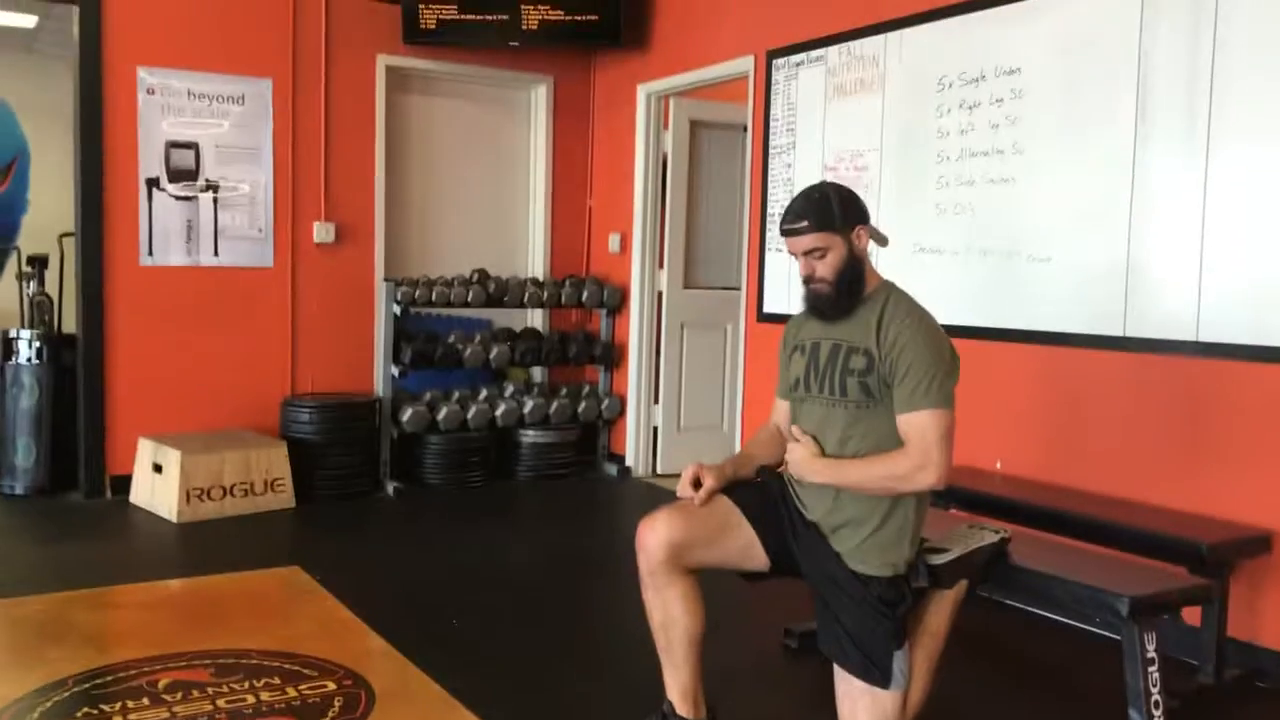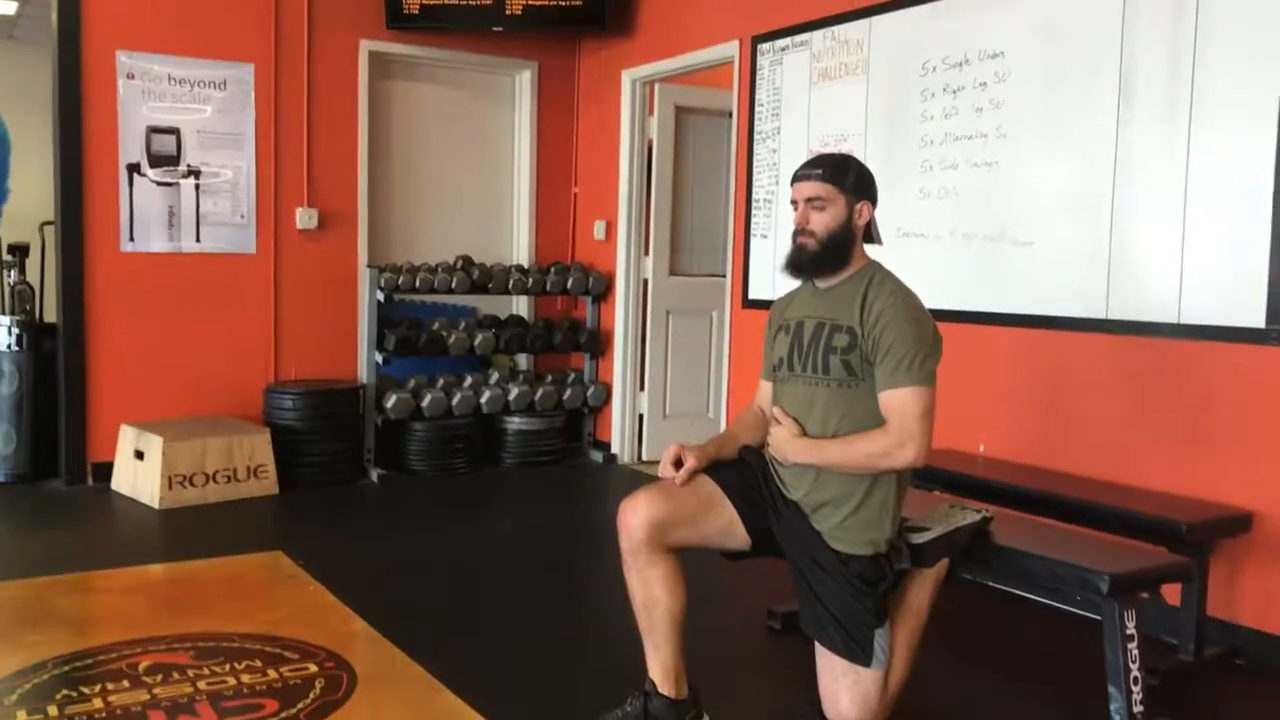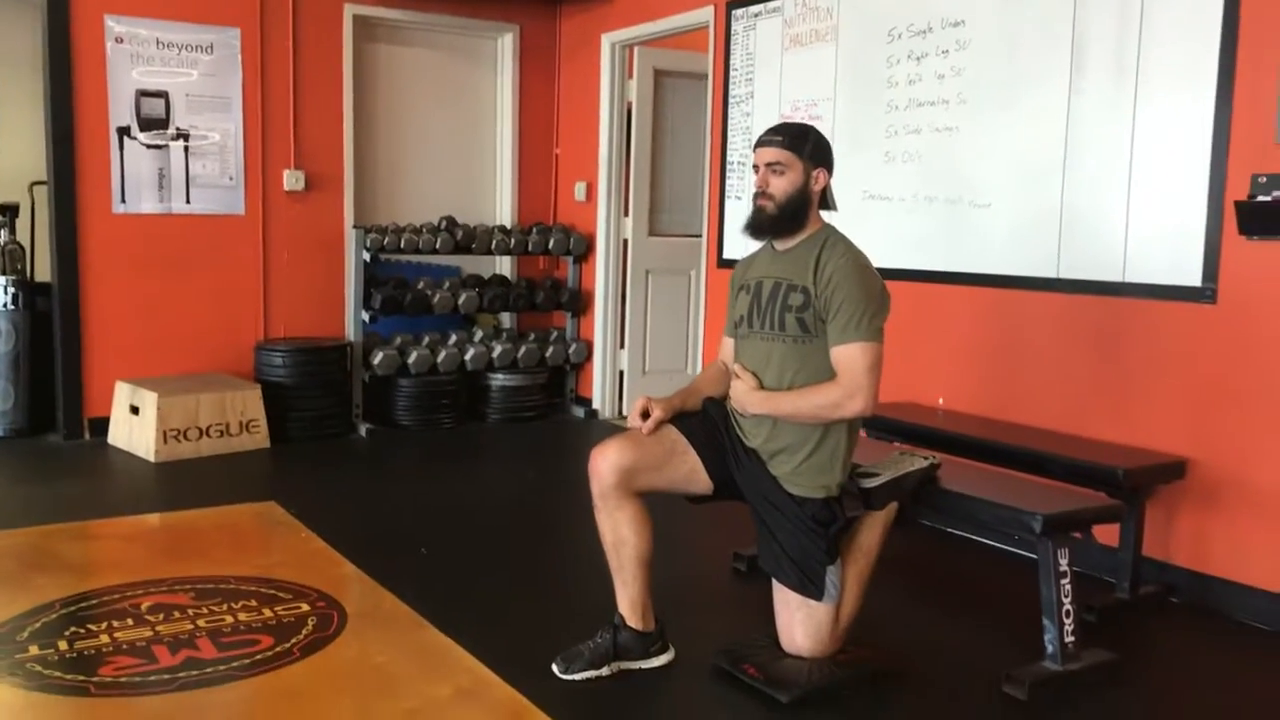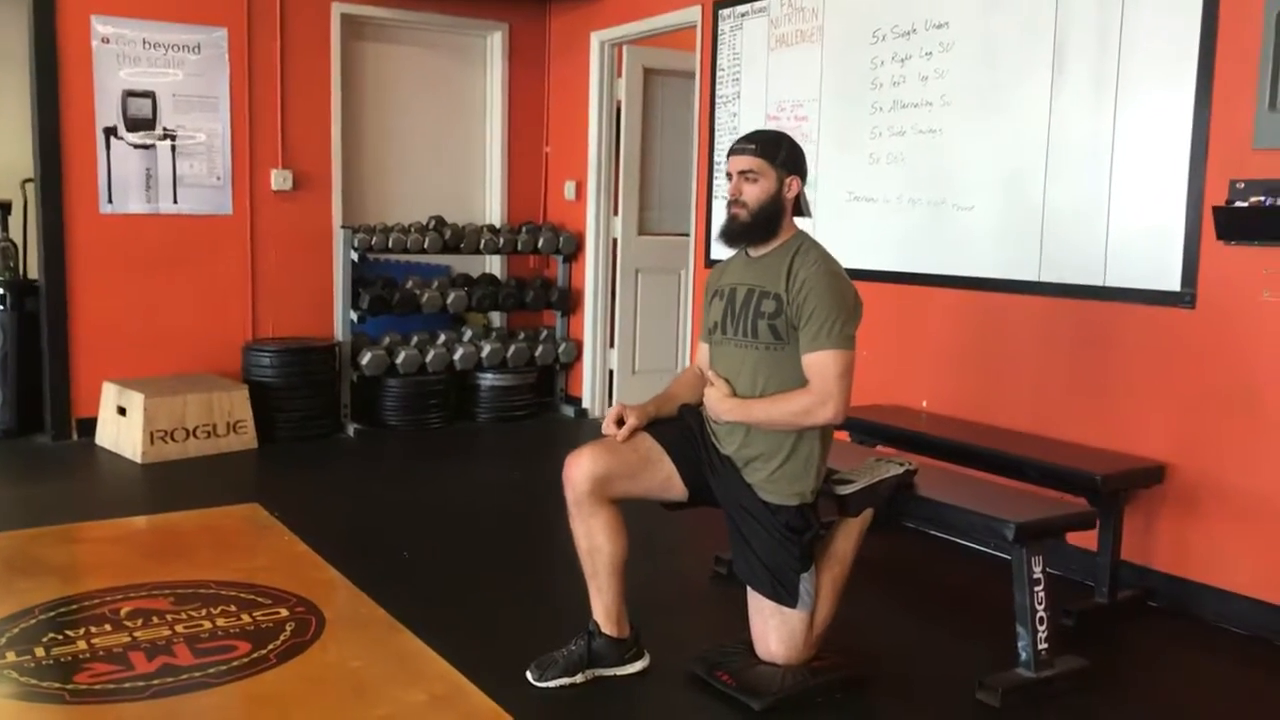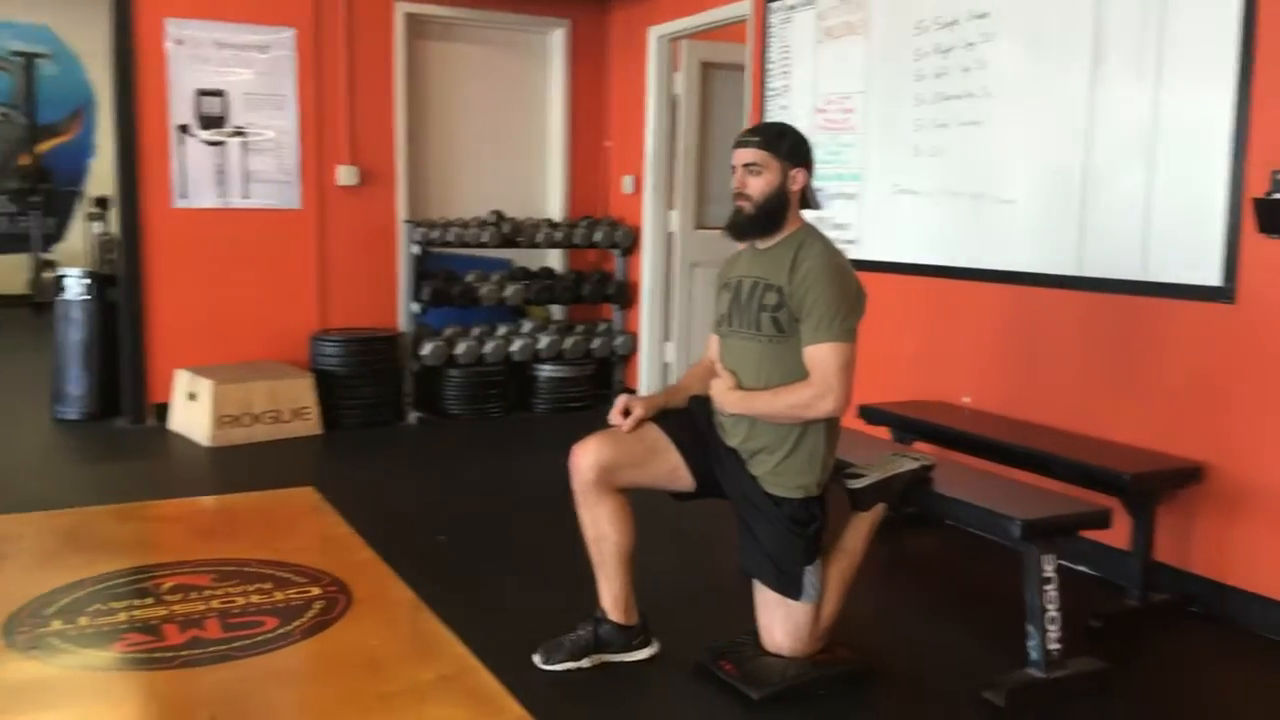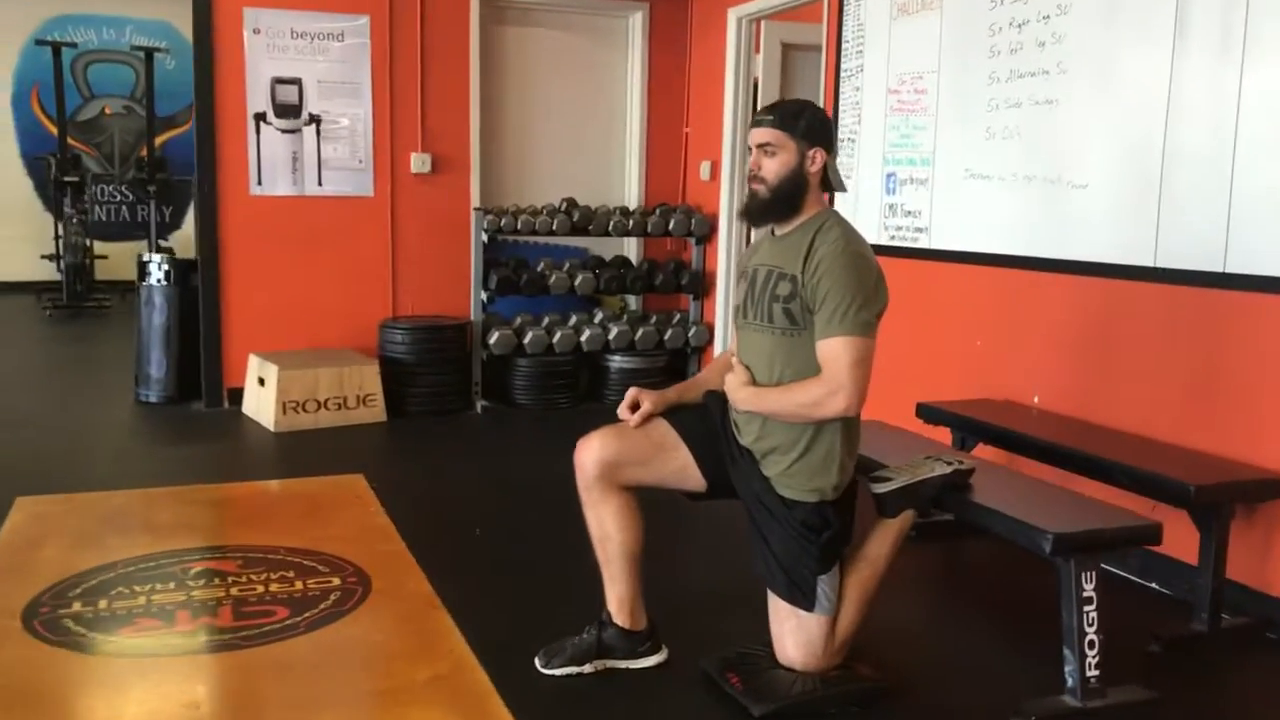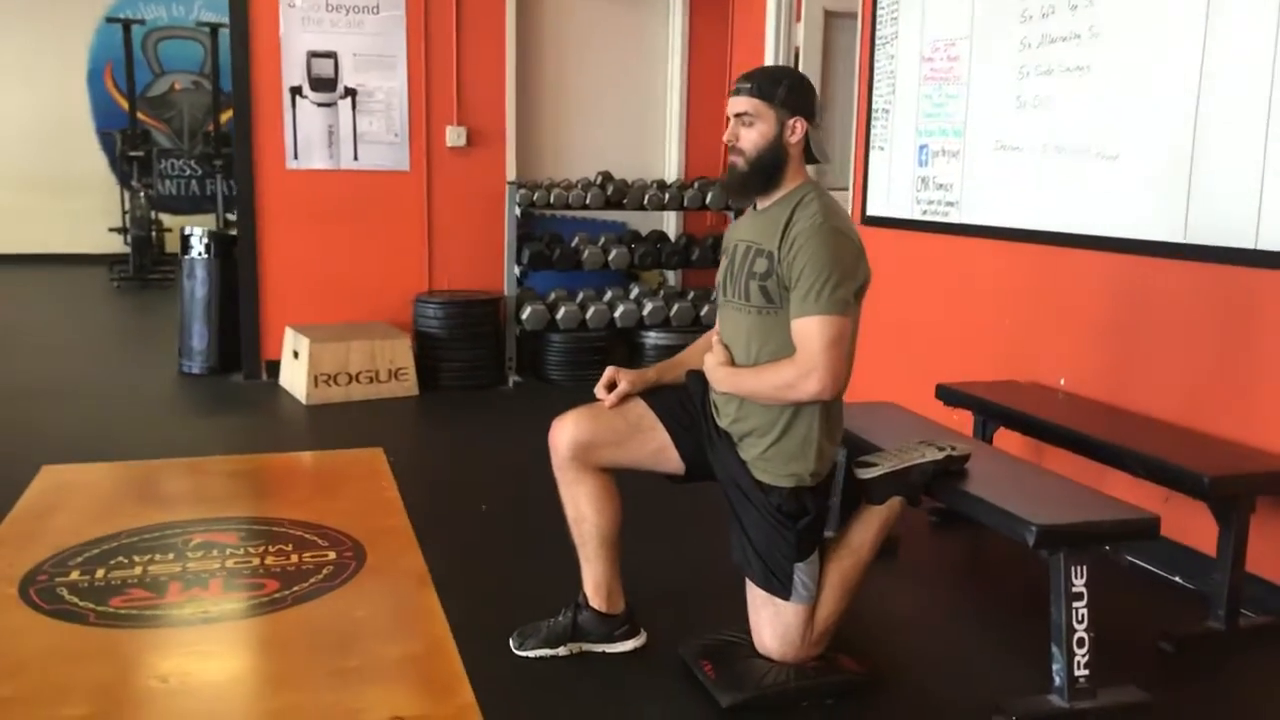
dt=0.7s
person 1, frame 1
left shoulder: (908, 331)
right shoulder: (801, 329)
left elbow: (928, 466)
left wrist: (817, 468)
right wrist: (729, 469)
left hip: (864, 543)
right hip: (793, 505)
right knee: (658, 538)
left ankle: (939, 594)
person 1, frame 2
left shoulder: (891, 309)
right shoulder: (787, 309)
left elbow: (907, 445)
left wrist: (798, 447)
right wrist: (708, 450)
left hip: (844, 521)
right hip: (773, 484)
right knee: (640, 518)
left ankle: (921, 567)
person 1, frame 3
left shoulder: (842, 269)
right shoulder: (749, 268)
left elbow: (856, 396)
left wrist: (756, 400)
right wrist: (673, 402)
left hip: (799, 464)
right hip: (734, 434)
left knee: (808, 647)
right knee: (609, 464)
left ankle: (873, 512)
right ankle: (638, 634)
person 1, frame 4
left shoulder: (815, 276)
right shoulder: (726, 273)
left elbow: (827, 404)
left wrist: (729, 406)
right wrist: (649, 408)
left hip: (772, 471)
right hip: (708, 438)
left knee: (783, 655)
right knee: (583, 472)
left ankle: (850, 516)
right ankle: (613, 640)
person 1, frame 5
left shoulder: (818, 267)
right shoulder: (737, 262)
left elbow: (827, 396)
left wrist: (733, 399)
right wrist: (657, 400)
left hip: (779, 463)
right hip: (721, 432)
left knee: (788, 646)
right knee: (590, 461)
left ankle: (866, 506)
right ankle: (622, 628)
person 1, frame 6
left shoulder: (836, 254)
right shoulder: (761, 247)
left elbow: (841, 395)
left wrist: (745, 395)
right wrist: (668, 395)
left hip: (796, 466)
right hip: (737, 430)
left knee: (805, 659)
right knee: (594, 457)
left ankle: (895, 511)
right ankle: (628, 632)
person 1, frame 7
left shoulder: (817, 230)
right shoulder: (748, 223)
left elbow: (818, 378)
left wrist: (721, 375)
right wrist: (649, 375)
left hip: (776, 449)
right hip: (720, 411)
left knee: (785, 648)
right knee: (571, 439)
left ankle: (881, 497)
right ankle: (606, 615)
